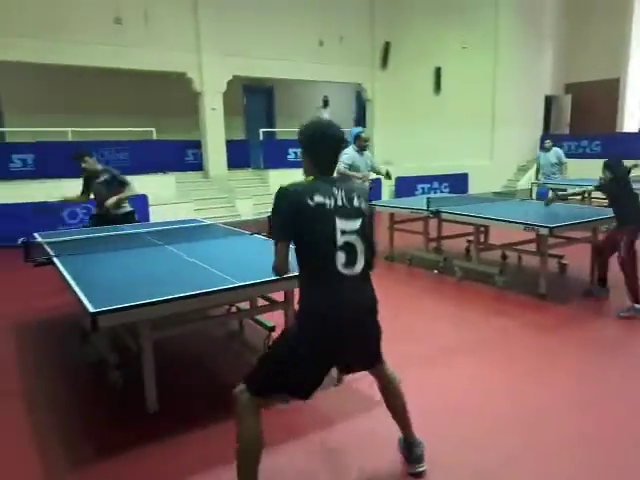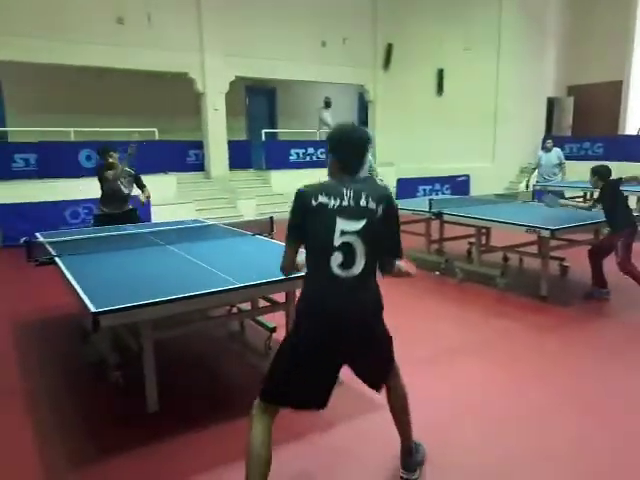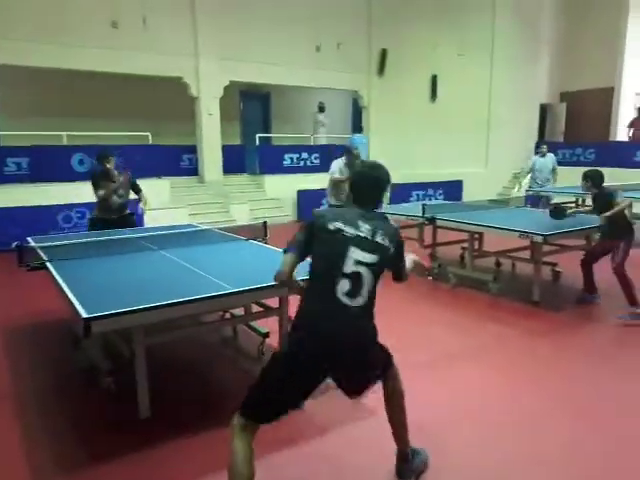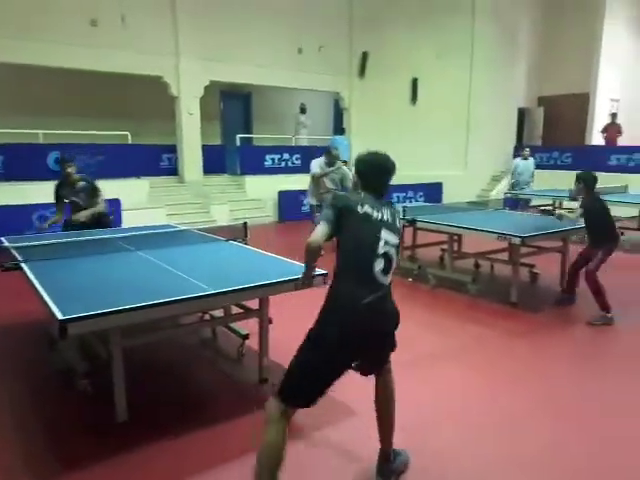
dt=0.2s
person 1, frame 1
left shoulder: (290, 195)
right shoulder: (357, 194)
left elbow: (280, 266)
left wrist: (284, 261)
left hip: (319, 314)
right hip: (363, 307)
left knee: (246, 399)
right knee: (379, 367)
right ankle: (413, 450)
person 1, frame 2
left shoulder: (307, 196)
right shoulder: (382, 197)
left elbow: (288, 266)
right elbow: (390, 267)
right wrist: (405, 267)
left hip: (315, 316)
right hip: (365, 313)
left knee: (262, 411)
right knee: (391, 375)
person 1, frame 3
left shoulder: (322, 217)
right shoulder: (389, 233)
left elbow: (283, 275)
right elbow: (401, 274)
right wrist: (411, 262)
left hip: (308, 339)
right hip: (359, 338)
left knee: (242, 427)
right knee: (389, 372)
person 1, frame 4
left shoulder: (343, 201)
right shoulder: (394, 215)
left elbow: (313, 243)
left wrist: (309, 272)
left hip: (341, 316)
right hip: (382, 317)
left knee: (278, 411)
right knee: (383, 368)
person 2, frame 1
left shoulder: (620, 179)
right shoulder: (609, 184)
right elbow: (585, 191)
right wrist: (560, 195)
right hip: (623, 224)
left knee: (625, 260)
right knee: (600, 250)
right ankle: (602, 287)
person 2, frame 2
left shoulder: (610, 186)
right shoulder: (603, 193)
right elbow: (589, 206)
right wrist: (567, 203)
left hip: (625, 229)
right hip: (616, 230)
left knee: (624, 263)
right knee: (594, 253)
right ankle: (601, 289)
person 2, frame 3
left shoulder: (605, 193)
right shoulder: (597, 196)
left elbow: (626, 203)
left wrist: (607, 214)
right wrist: (575, 211)
left hip: (622, 236)
right hip: (608, 236)
left knee: (618, 268)
right knee: (587, 260)
right ankle: (591, 293)
person 2, frame 4
left shoulder: (591, 200)
right shoulder: (589, 198)
left elbow: (575, 217)
left wrist: (562, 213)
right wrist: (564, 214)
left hip: (607, 243)
right hip: (595, 242)
left knee: (590, 272)
right knee: (575, 267)
left ankle: (607, 313)
right ankle: (569, 294)
